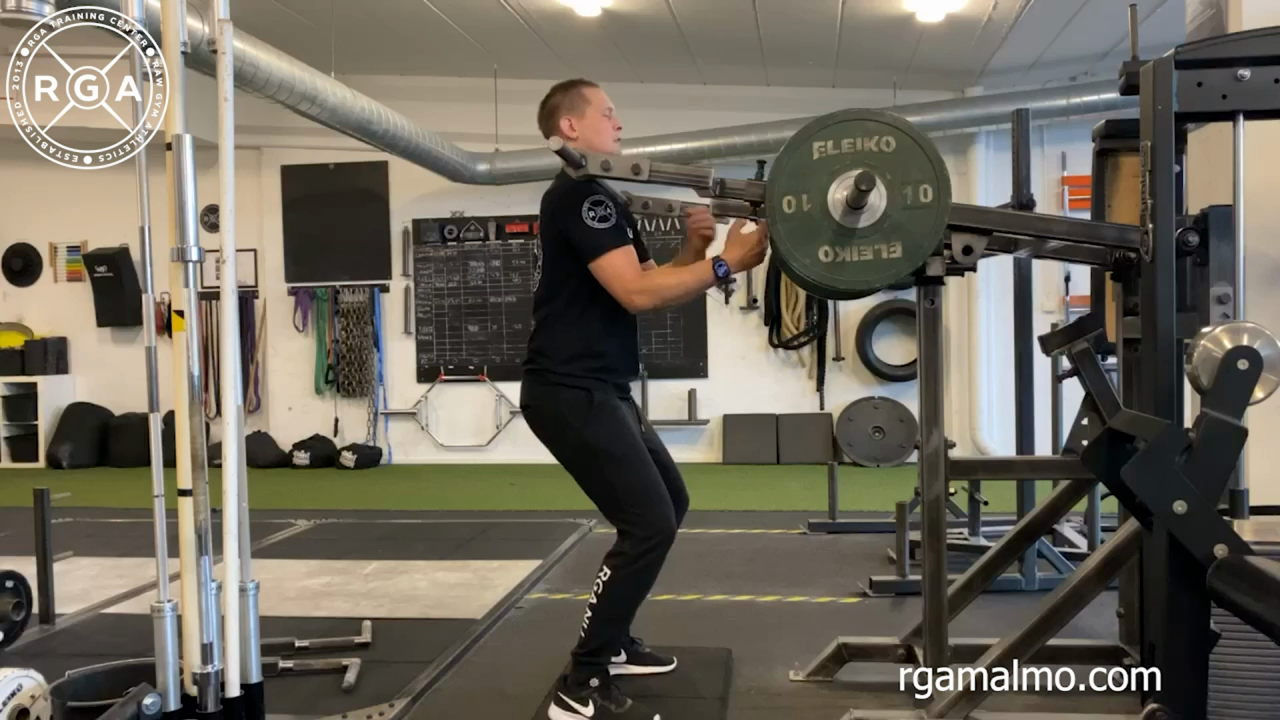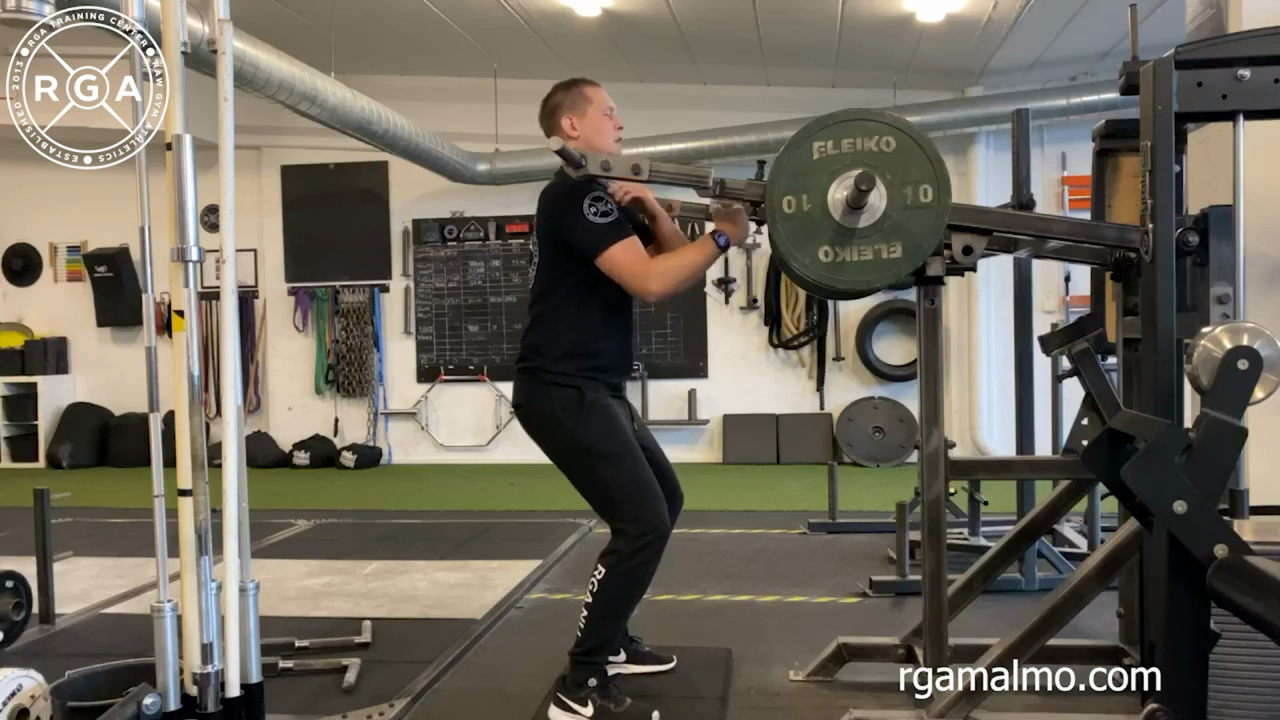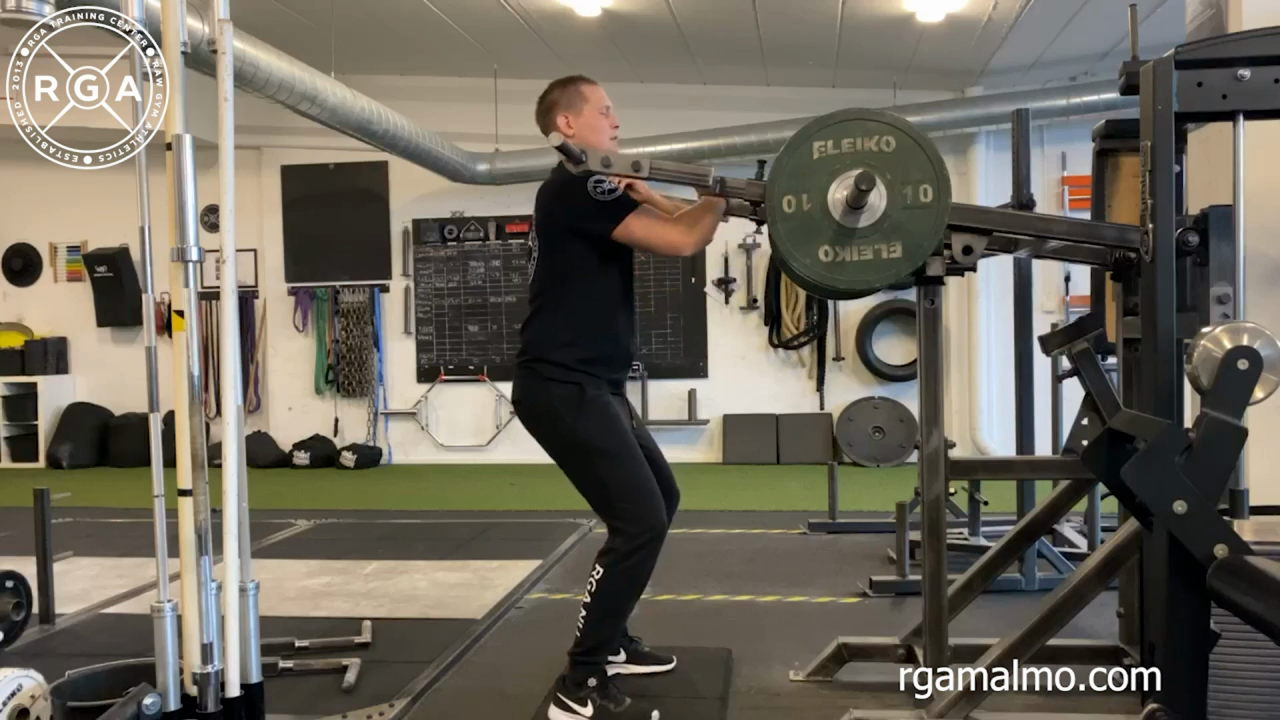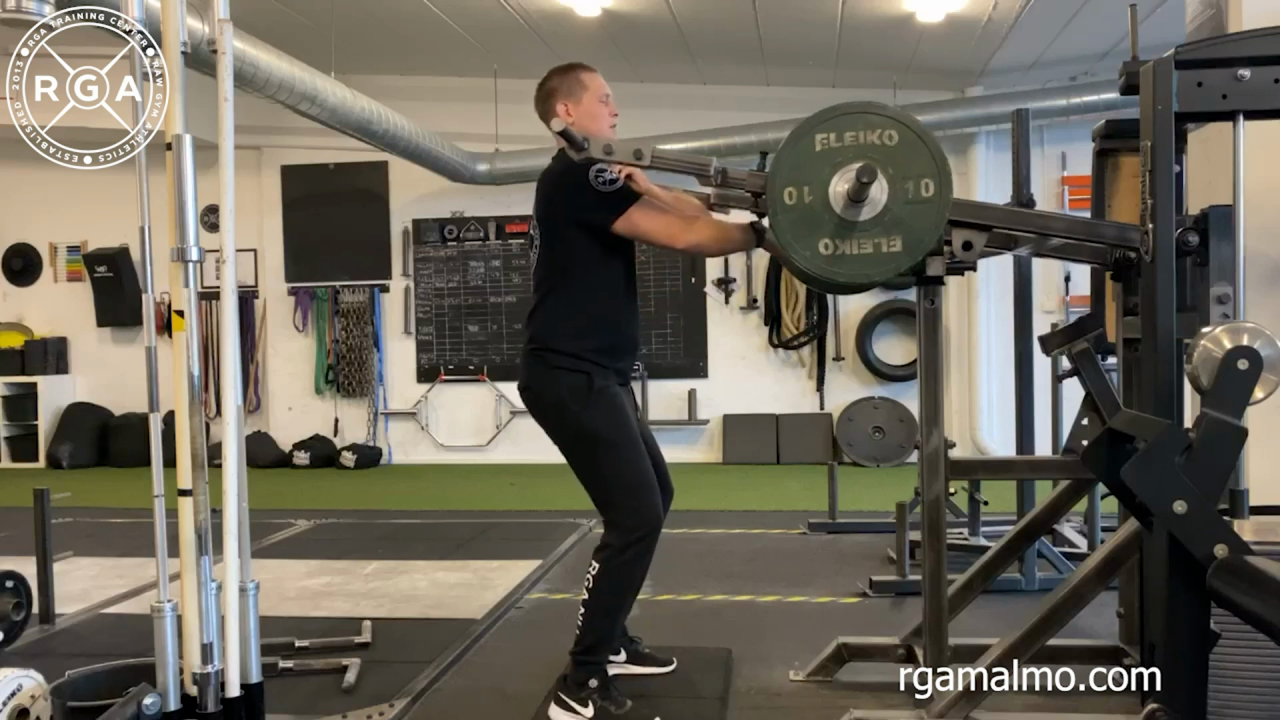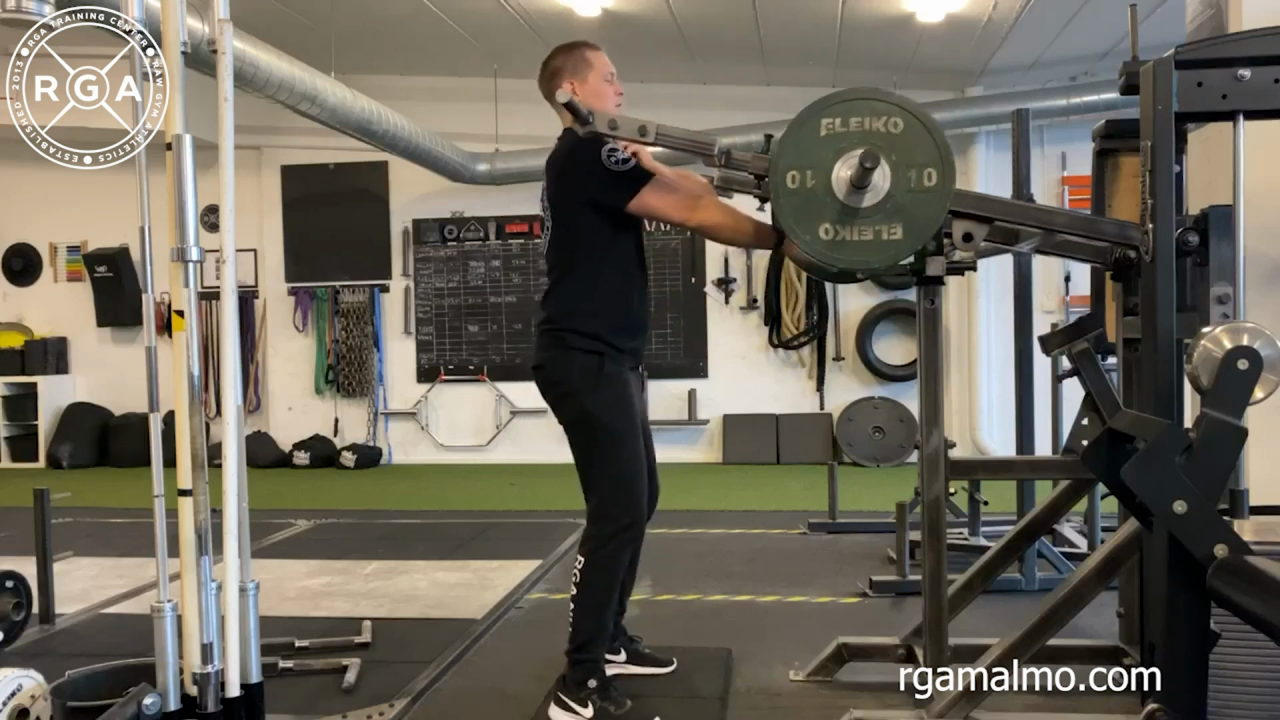
dt=0.3s
person 1, frame 1
left shoulder: (599, 198)
right shoulder: (578, 195)
left elbow: (649, 281)
right elbow: (636, 292)
left wrist: (693, 246)
right wrist: (726, 264)
left hip: (600, 389)
right hip: (571, 393)
left knee: (668, 505)
right knee: (648, 526)
left ankle: (612, 643)
person 1, frame 2
left shoulder: (600, 197)
right shoulder: (576, 195)
left elbow: (669, 261)
right elbow: (649, 281)
left wrist: (653, 211)
right wrist: (723, 236)
left hip: (593, 388)
right hip: (564, 391)
left knee: (662, 504)
right knee: (642, 524)
left ankle: (610, 641)
person 1, frame 3
left shoulder: (591, 189)
right shoulder: (575, 188)
left elbow: (677, 226)
right elbow: (681, 241)
left wrist: (647, 198)
right wrist: (720, 198)
left hip: (591, 384)
right hip: (562, 387)
left knee: (658, 501)
right knee: (640, 522)
left ankle: (609, 642)
person 1, frame 4
left shoulder: (592, 181)
right shoulder: (574, 178)
left elbow: (689, 213)
right elbow: (682, 235)
left wrist: (642, 187)
right wrist: (760, 234)
left hip: (595, 374)
right hip: (570, 377)
left knee: (652, 501)
right knee: (636, 518)
left ankle: (610, 642)
person 1, frame 5
left shoulder: (591, 159)
right shoulder: (585, 155)
left elbow: (692, 191)
right elbow: (692, 215)
left wrist: (647, 164)
right wrist: (778, 239)
left hip: (603, 356)
right hip: (584, 359)
left knee: (635, 502)
right knee: (618, 513)
left ankle: (608, 641)
